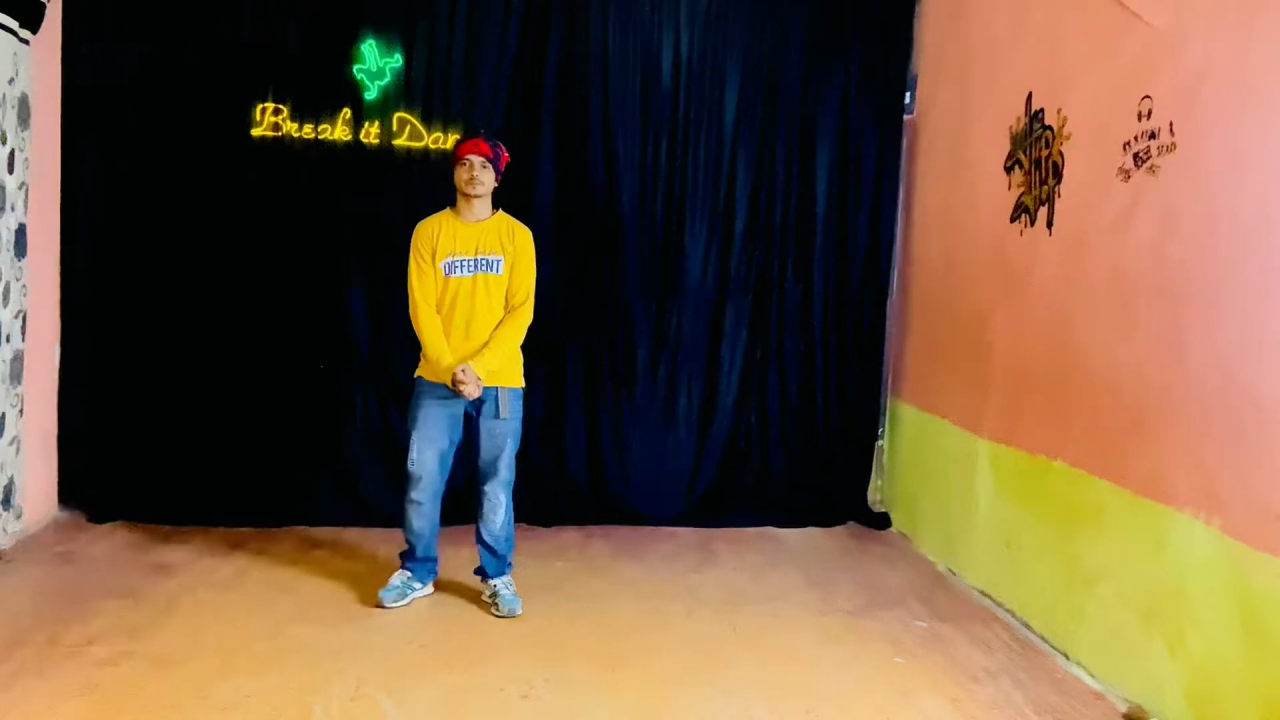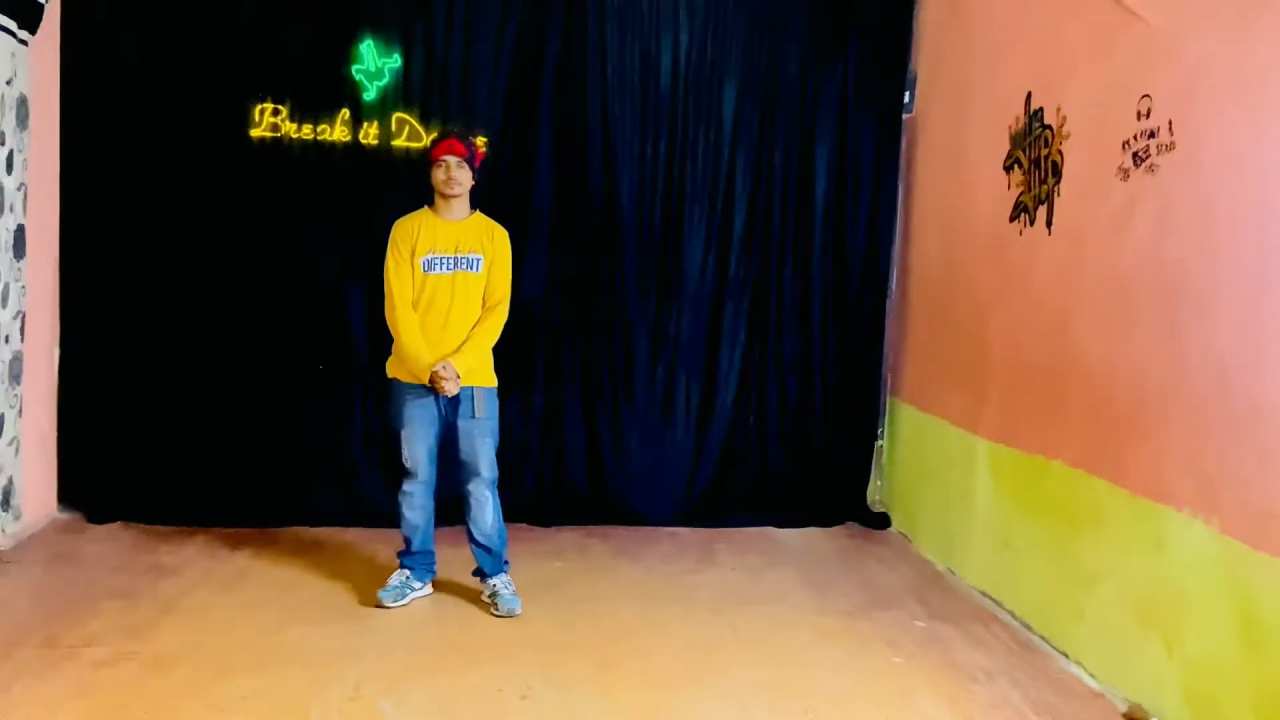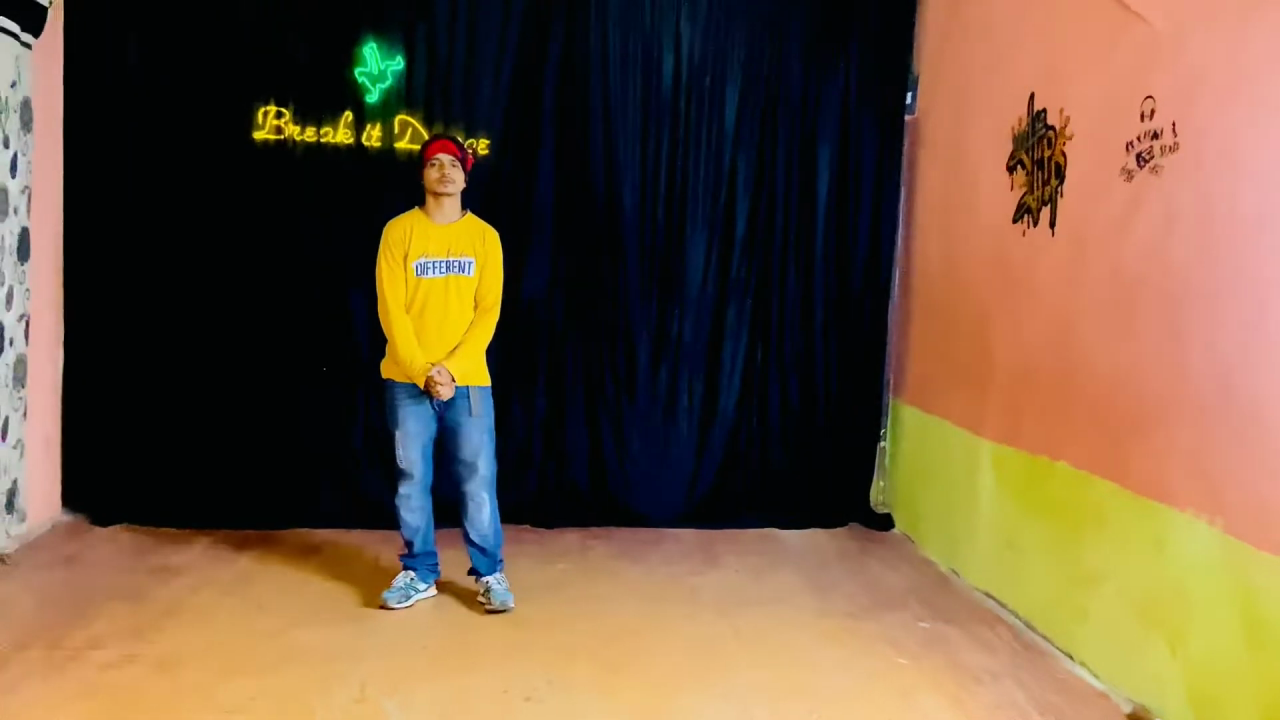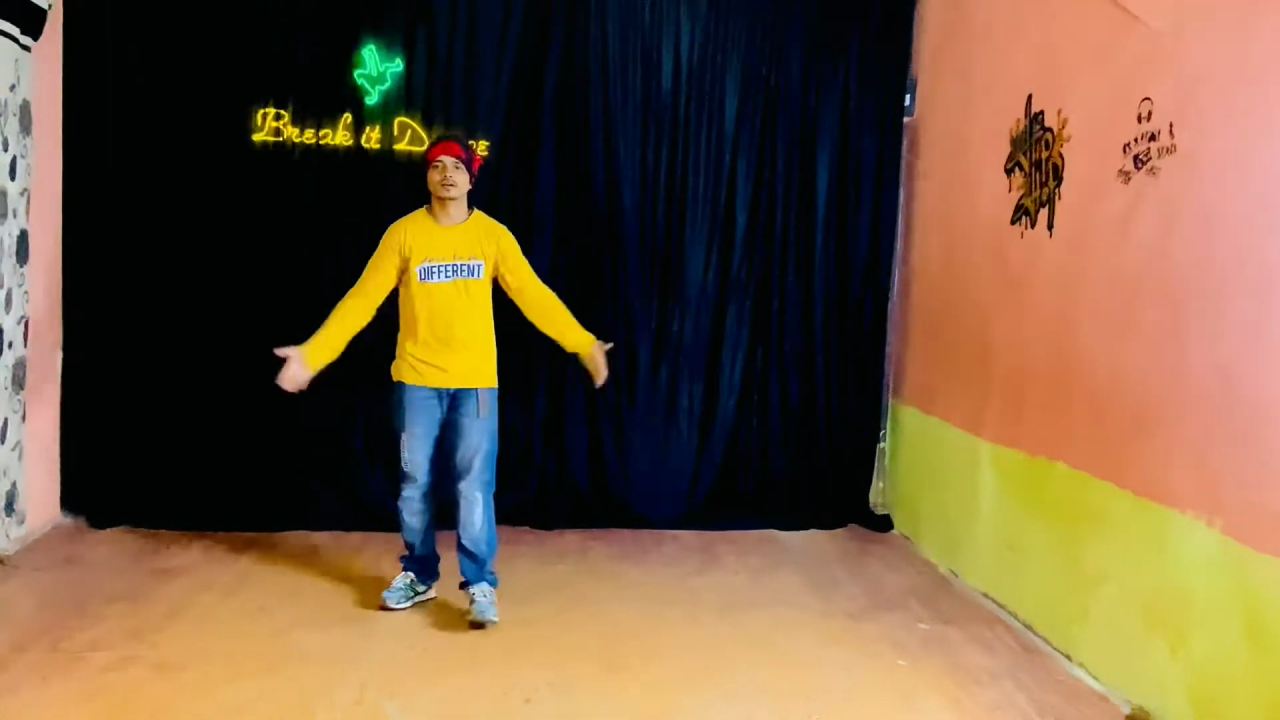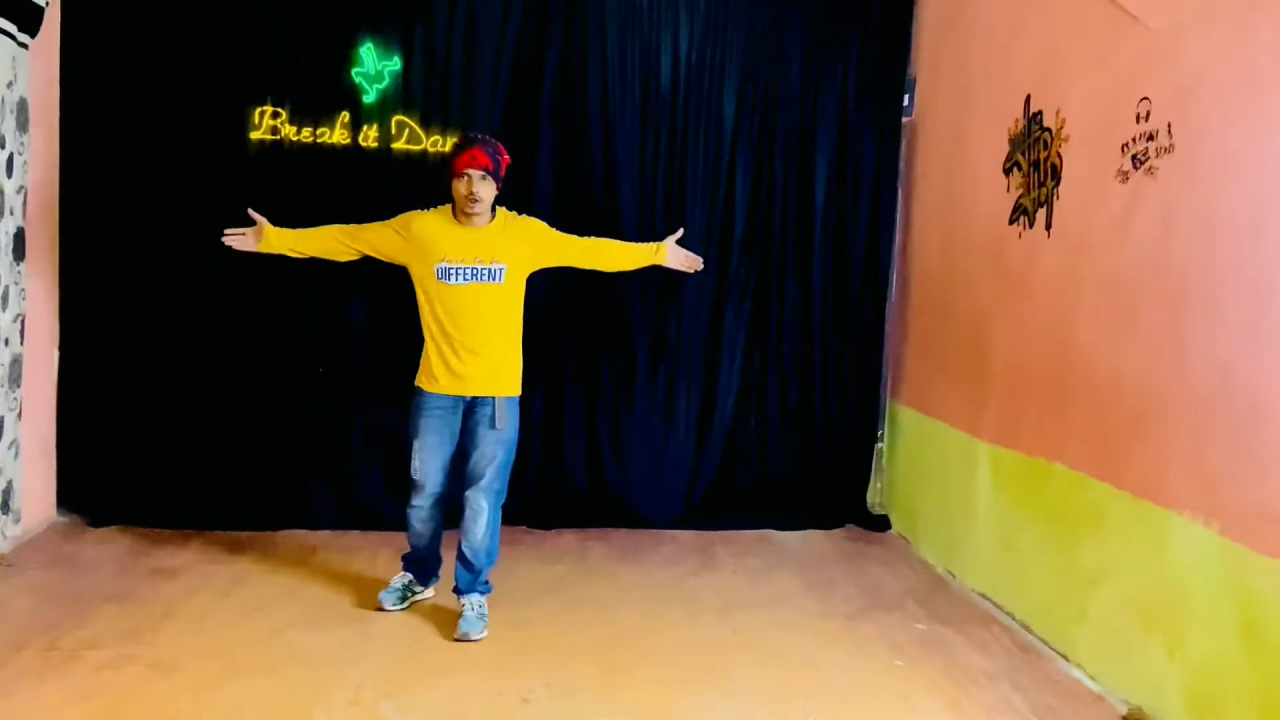
dt=0.4s
person 1, frame 1
left shoulder: (517, 234)
right shoulder: (429, 231)
left elbow: (521, 310)
right elbow: (422, 309)
left wrist: (481, 368)
right wrist: (451, 369)
left hip: (500, 378)
right hip: (436, 377)
left knee: (497, 480)
right knee: (423, 476)
left ankle: (496, 575)
right ankle: (418, 571)
person 1, frame 2
left shoulder: (494, 235)
right shoulder: (406, 230)
left elbow: (496, 310)
right elbow: (397, 308)
left wrist: (457, 365)
right wrist: (428, 368)
left hip: (474, 377)
right hip: (413, 376)
left knee: (481, 477)
right knee: (417, 476)
left ankle: (494, 575)
right ankle: (416, 570)
person 1, frame 3
left shoulder: (484, 236)
right shoulder: (399, 231)
left elbow: (487, 313)
right elbow: (391, 310)
left wrist: (452, 369)
right wrist: (423, 372)
left hip: (468, 378)
right hip: (408, 378)
left knee: (479, 476)
right knee: (413, 477)
left ankle: (490, 573)
right ankle: (419, 573)
person 1, frame 4
left shoulder: (494, 234)
right shoulder: (403, 233)
left elbow: (533, 294)
right elbow: (363, 298)
left wrist: (583, 344)
right wrist: (313, 353)
left hip: (475, 381)
right hip: (417, 380)
left knee: (474, 481)
right knee: (415, 479)
left ankle: (479, 583)
right ankle: (419, 574)
person 1, frame 5
left shoulder: (524, 234)
right shoulder: (418, 229)
left elbow: (589, 251)
right elbow: (346, 239)
left wrist: (656, 254)
right wrist: (273, 239)
left hip: (497, 389)
right hip: (437, 386)
left knee: (485, 492)
right knee: (426, 487)
left ankle: (474, 594)
right ankle: (419, 575)
